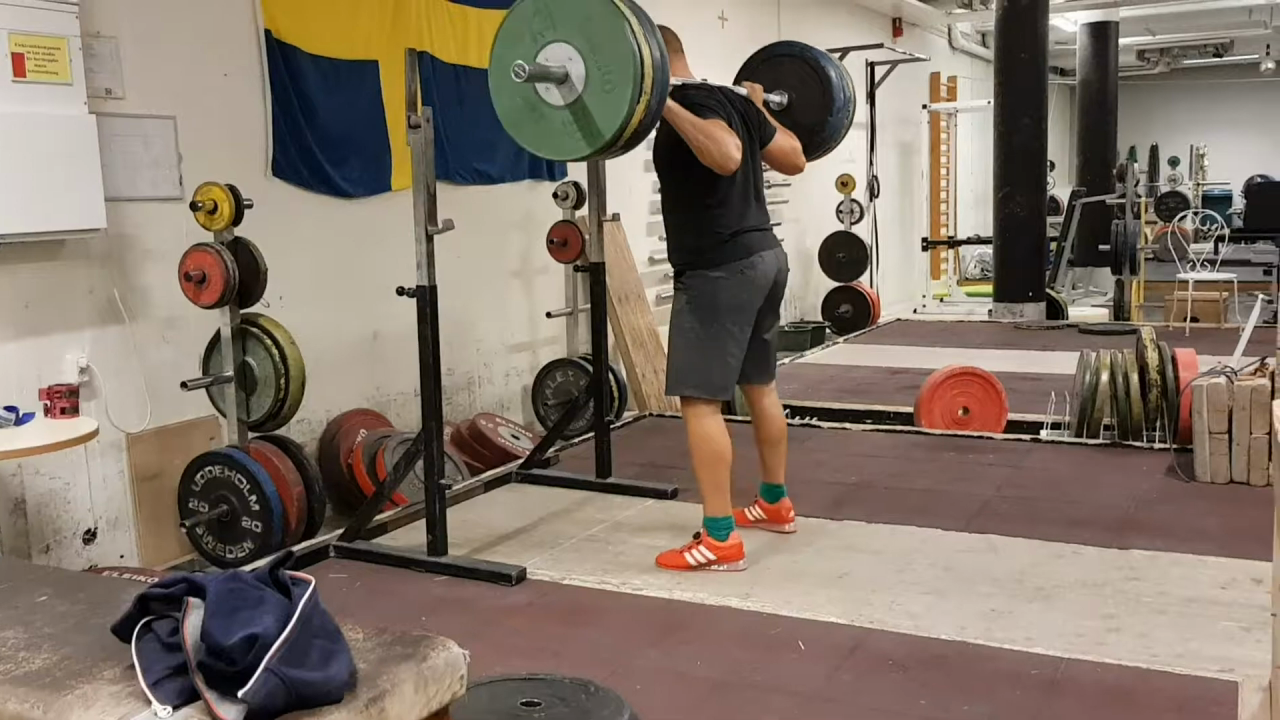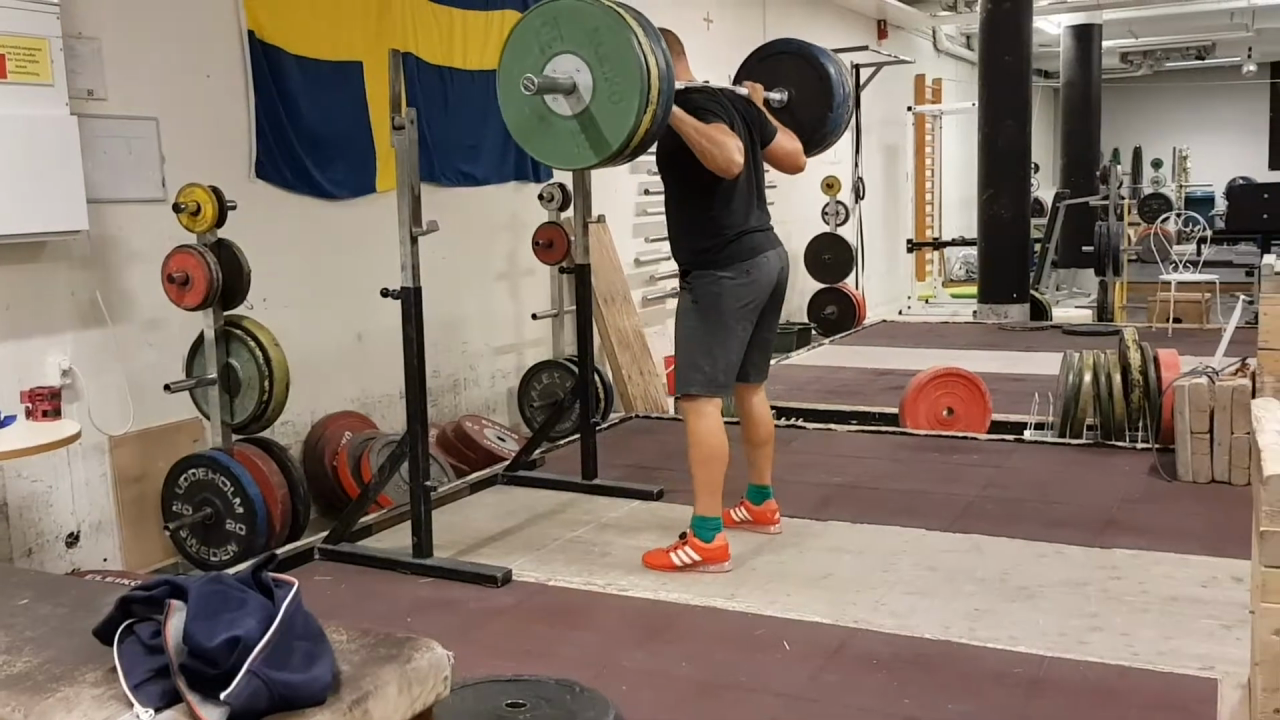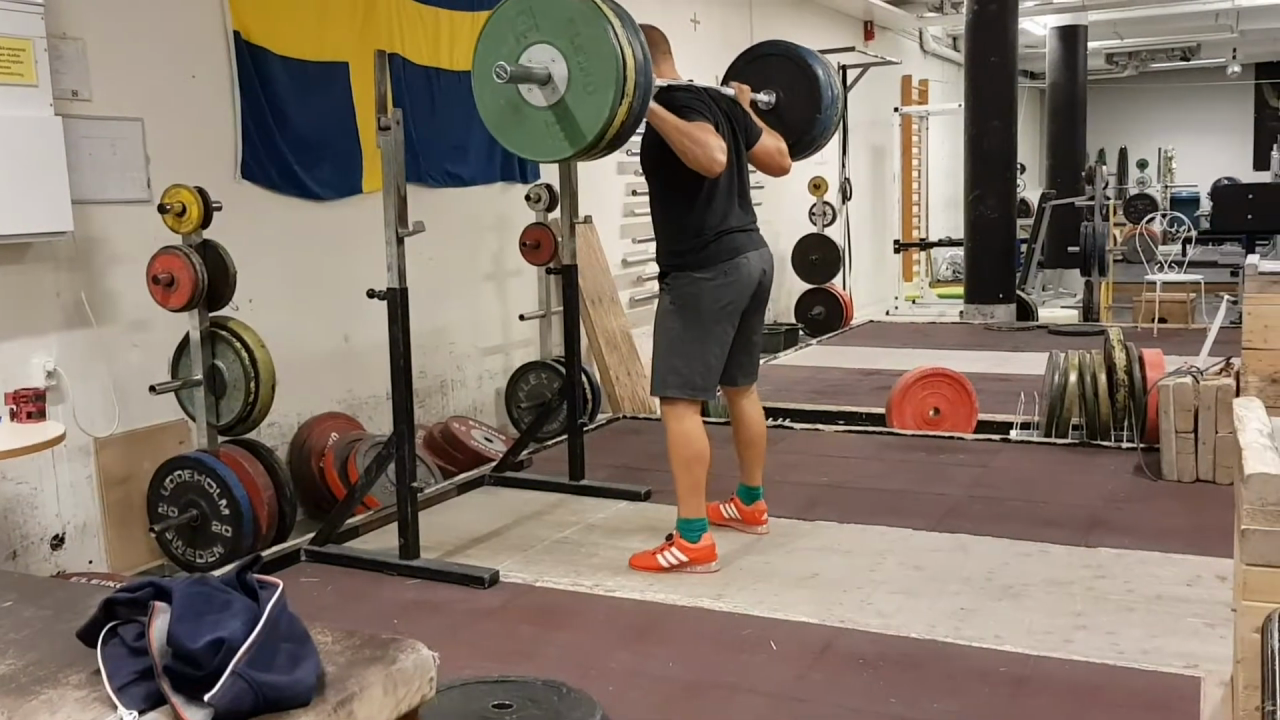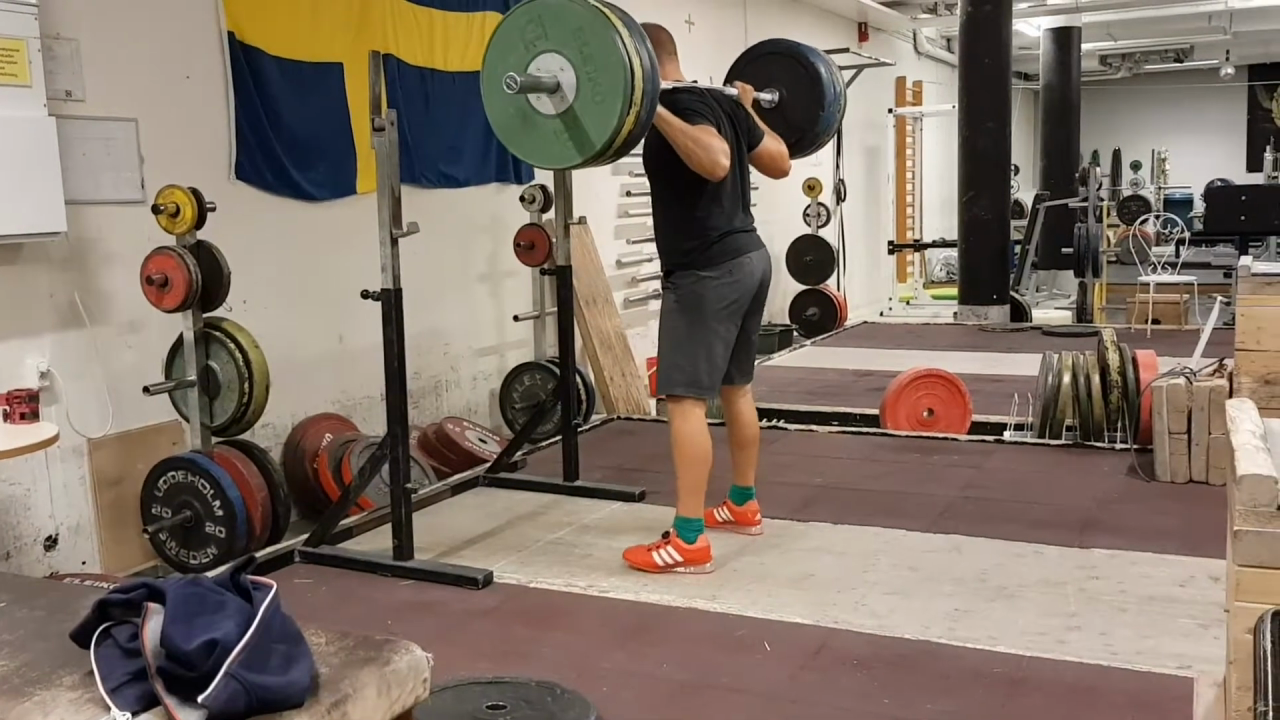
dt=0.5s
person 1, frame 1
left shoulder: (690, 104)
right shoulder: (732, 101)
left elbow: (726, 156)
right elbow: (793, 159)
left wrist: (662, 104)
right wrist: (760, 109)
left hip: (719, 270)
right hip: (764, 256)
left knee: (700, 401)
right knee: (759, 387)
left ankle: (720, 539)
right ankle: (775, 502)
person 1, frame 2
left shoulder: (693, 107)
right shoulder: (734, 103)
left elbow: (730, 160)
right elbow: (795, 158)
left wrist: (668, 109)
right wrist: (762, 108)
left hip: (723, 270)
right hip: (766, 257)
left knee: (700, 399)
right knee: (748, 386)
left ankle: (706, 540)
right ankle: (761, 503)
person 1, frame 3
left shoulder: (676, 105)
right shoulder: (718, 102)
left elbow: (711, 158)
right elbow: (779, 161)
left wrist: (647, 105)
right wrist: (747, 110)
left hip: (705, 270)
right hip: (750, 257)
left knee: (679, 402)
right knee: (740, 388)
left ankle: (692, 541)
right ankle: (750, 504)
person 1, frame 4
left shoulder: (680, 106)
right shoulder: (722, 103)
left elbow: (716, 163)
right elbow: (780, 162)
left wrist: (652, 109)
right wrist: (748, 109)
left hip: (706, 270)
right hip: (748, 258)
left knee: (684, 400)
right knee: (735, 387)
left ankle: (687, 541)
right ankle: (743, 504)
